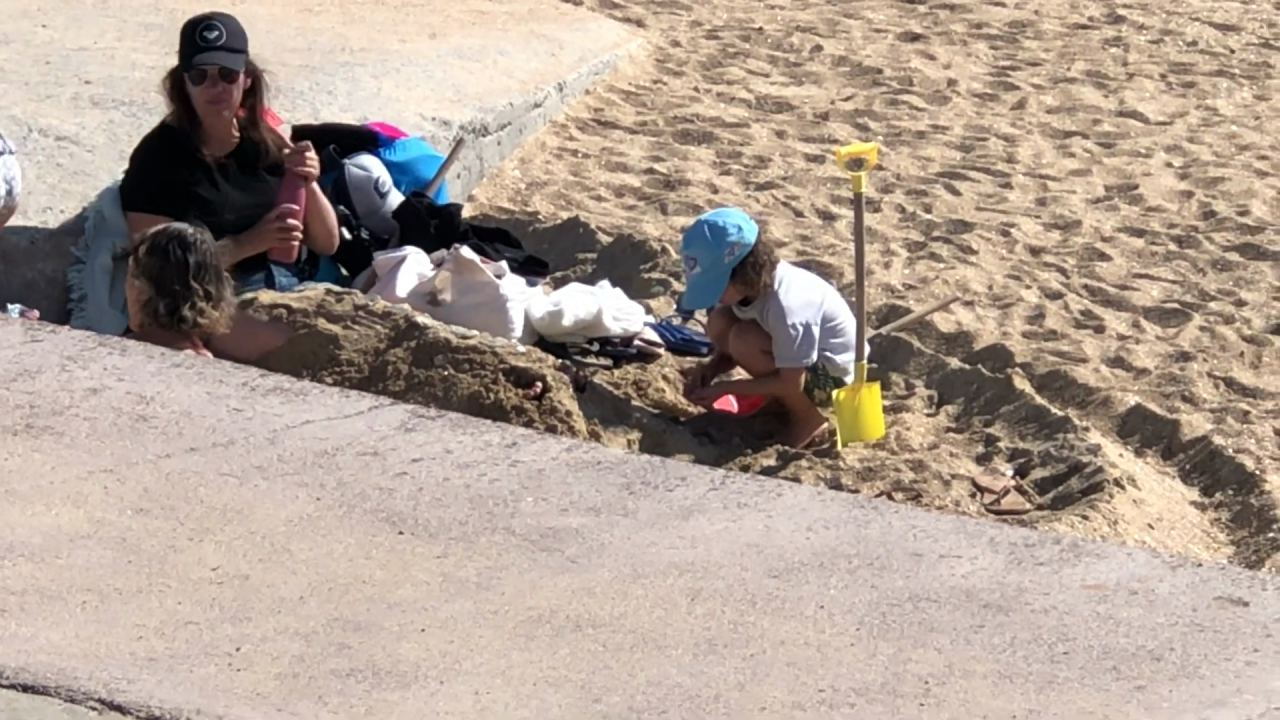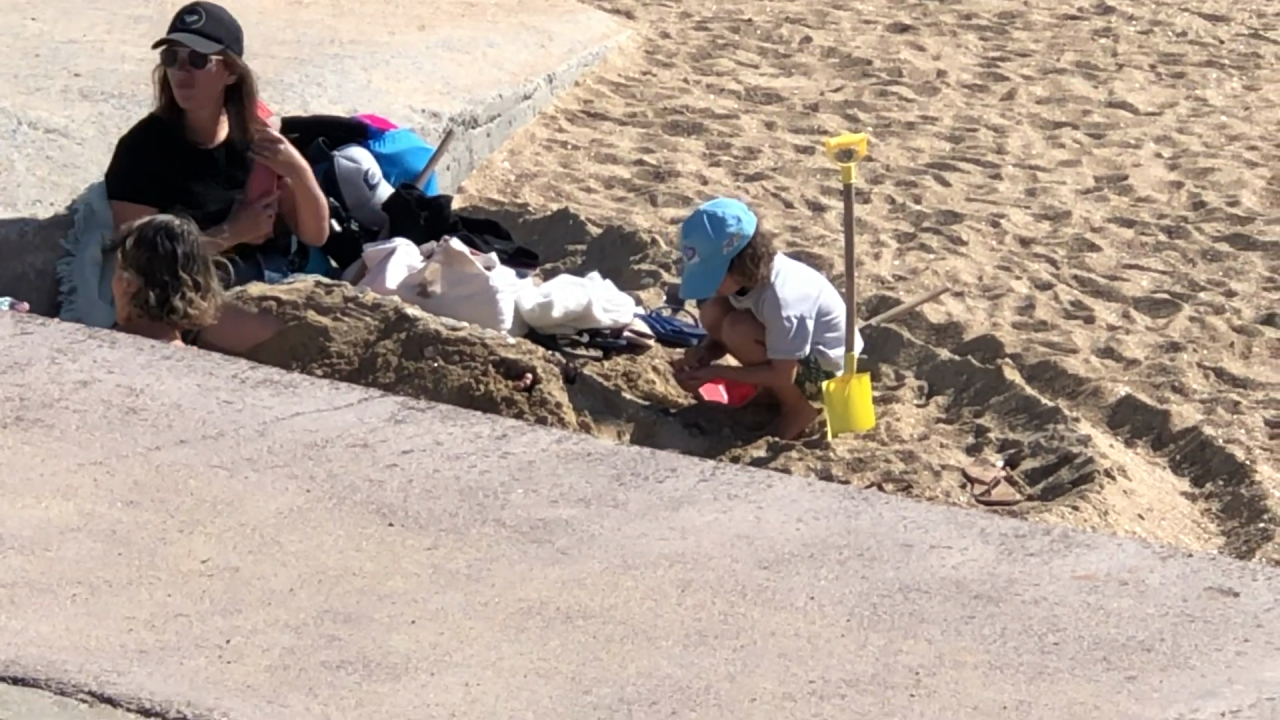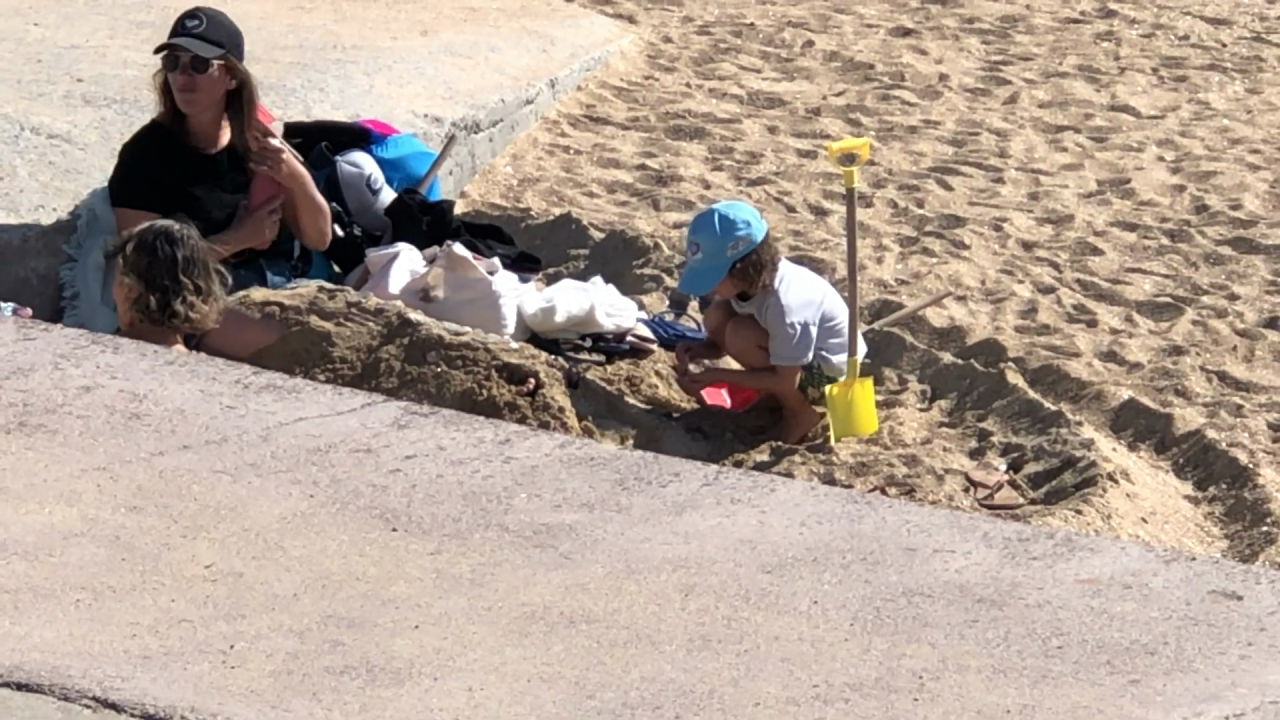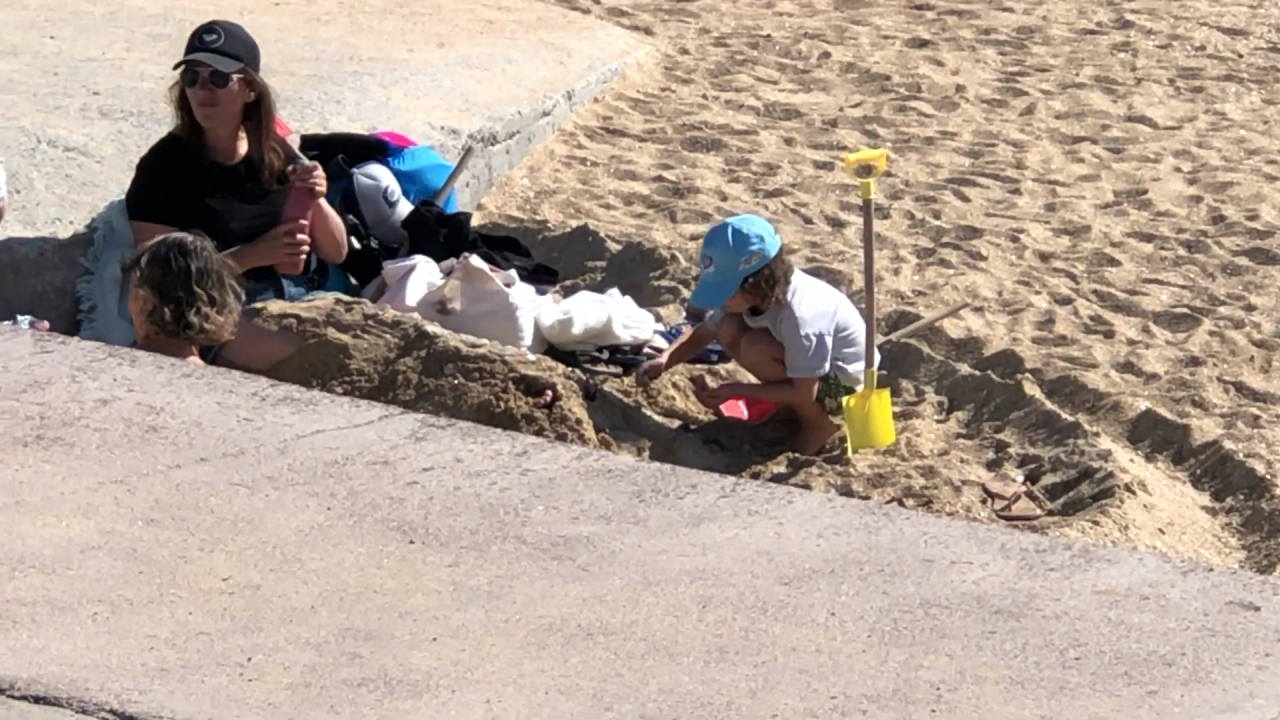
dt=0.3s
person 1, frame 1
left shoulder: (263, 141)
right shoulder: (160, 156)
left elbow: (326, 243)
left wrist: (309, 184)
right wrist: (249, 242)
left hip: (289, 288)
person 1, frame 2
left shoulder: (254, 135)
right shoulder: (143, 151)
left elbow: (315, 237)
left wrist: (299, 172)
right wrist: (231, 234)
left hip: (275, 282)
person 1, frame 3
left shoulder: (256, 140)
right shoulder: (147, 153)
left elbow: (319, 239)
left wrist: (298, 179)
right wrist: (235, 239)
left hip: (282, 287)
person 1, frame 4
left shoulder: (272, 152)
right shoulder: (165, 165)
left elbow: (335, 252)
left wrist: (316, 199)
right wrist: (252, 256)
left hip: (298, 299)
person 2, frame 1
left shoulder: (786, 305)
right shoulder: (747, 285)
left elbow: (791, 382)
right elbow: (729, 353)
left wrist: (725, 388)
right wrist: (711, 369)
left hip: (832, 374)
right hip: (793, 366)
left knee: (744, 340)
right knee: (719, 324)
left ankle: (808, 418)
right ankle: (786, 401)
person 2, frame 2
left shoulder: (782, 297)
right shoulder: (743, 275)
left elbow: (782, 374)
right elbow: (721, 339)
left wrist: (716, 372)
right wrist: (704, 353)
left hip: (824, 367)
right hip: (786, 361)
left knee: (738, 329)
right knee: (712, 313)
left ankle: (797, 409)
right ankle: (775, 391)
person 2, frame 3
left shoulder: (785, 303)
right shoulder: (744, 280)
left elbow: (786, 380)
right elbow: (719, 342)
left wrist: (718, 376)
right wrist: (699, 349)
left hip: (828, 373)
left knee: (741, 335)
right knee: (716, 318)
left ankle: (800, 412)
right ankle: (777, 396)
person 2, frame 4
left shoulder: (798, 315)
right shoulder: (750, 294)
left elbow: (803, 392)
right elbow: (702, 333)
left wrist: (733, 391)
right wrist: (664, 360)
left hip: (843, 381)
right hip: (808, 376)
left knee: (756, 348)
right knee: (730, 332)
left ankle: (817, 423)
right ankle: (791, 405)
